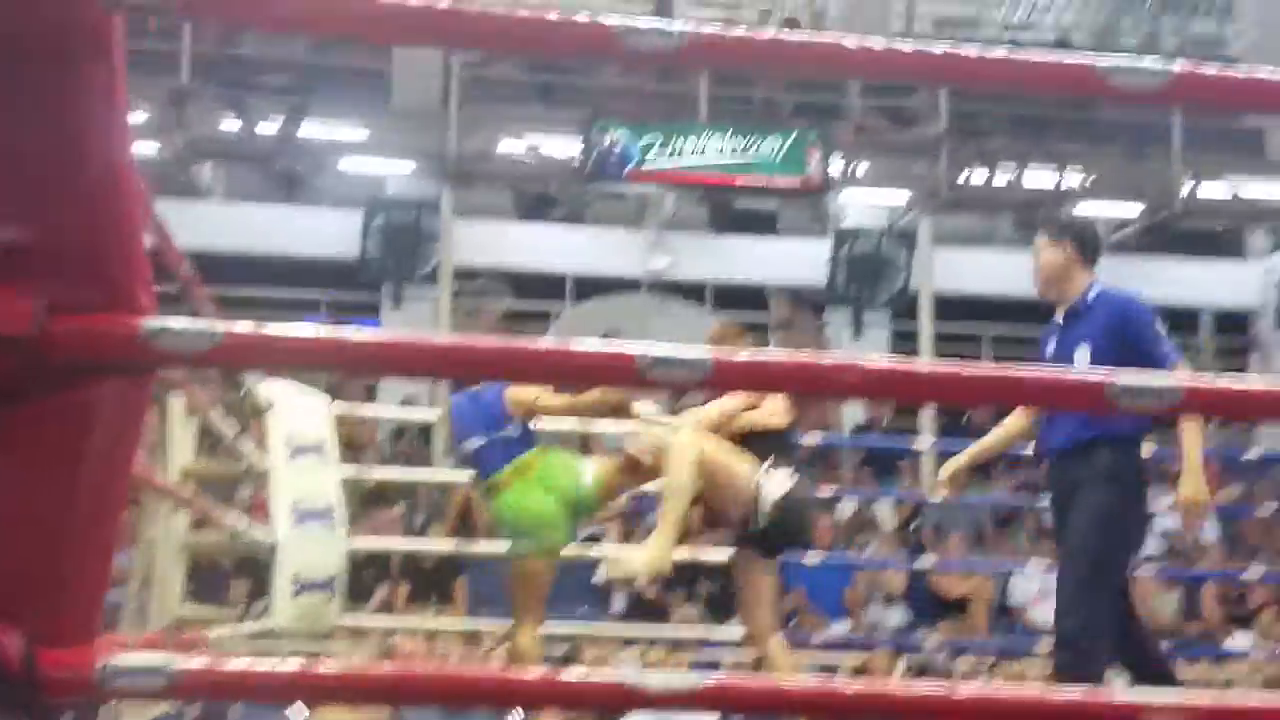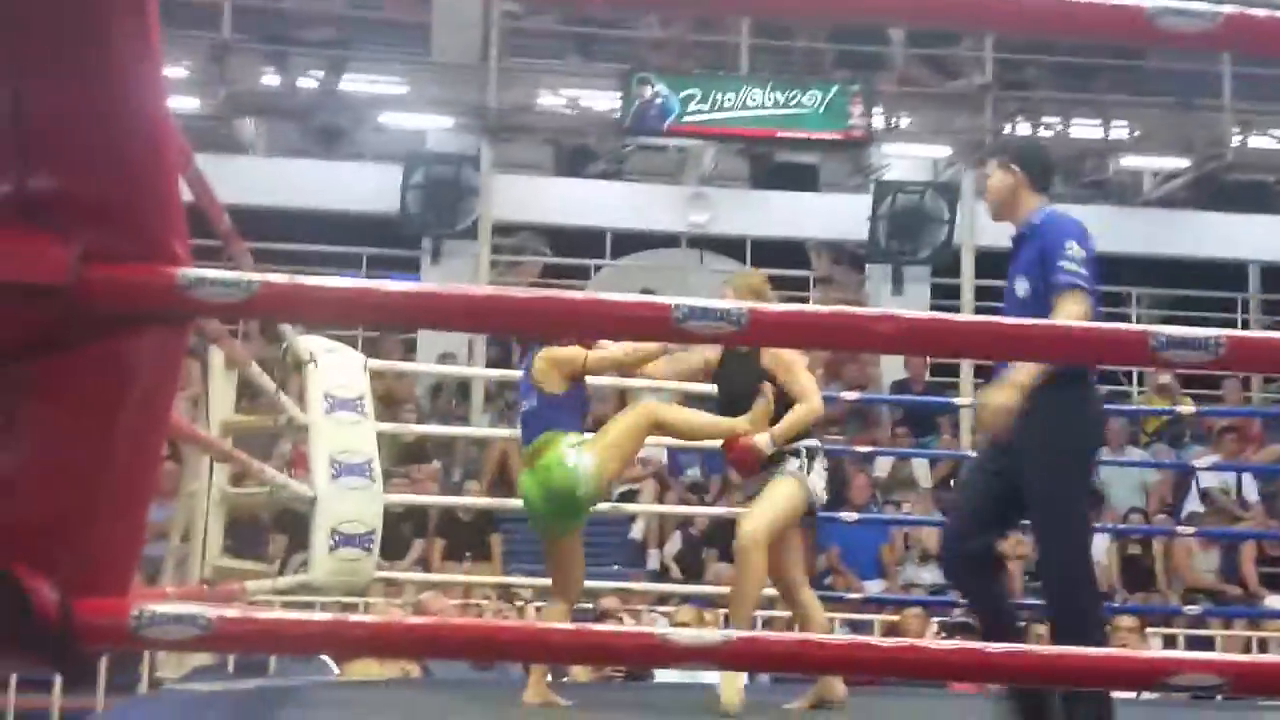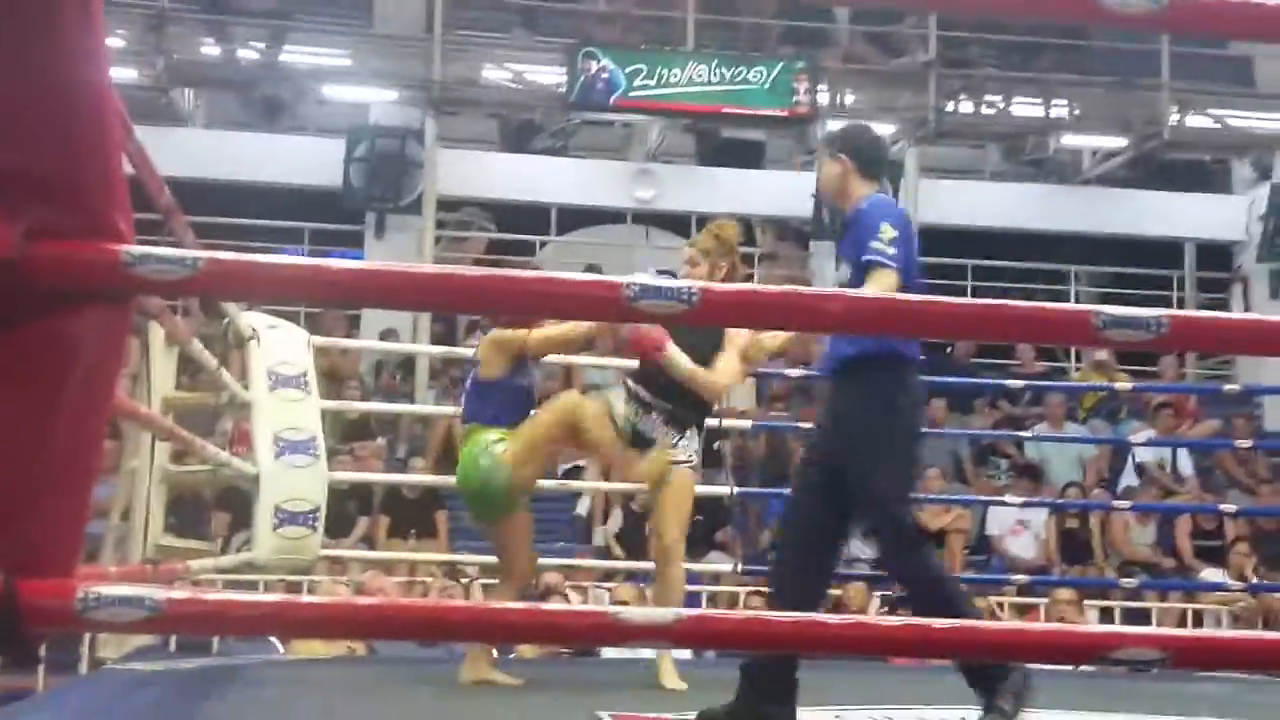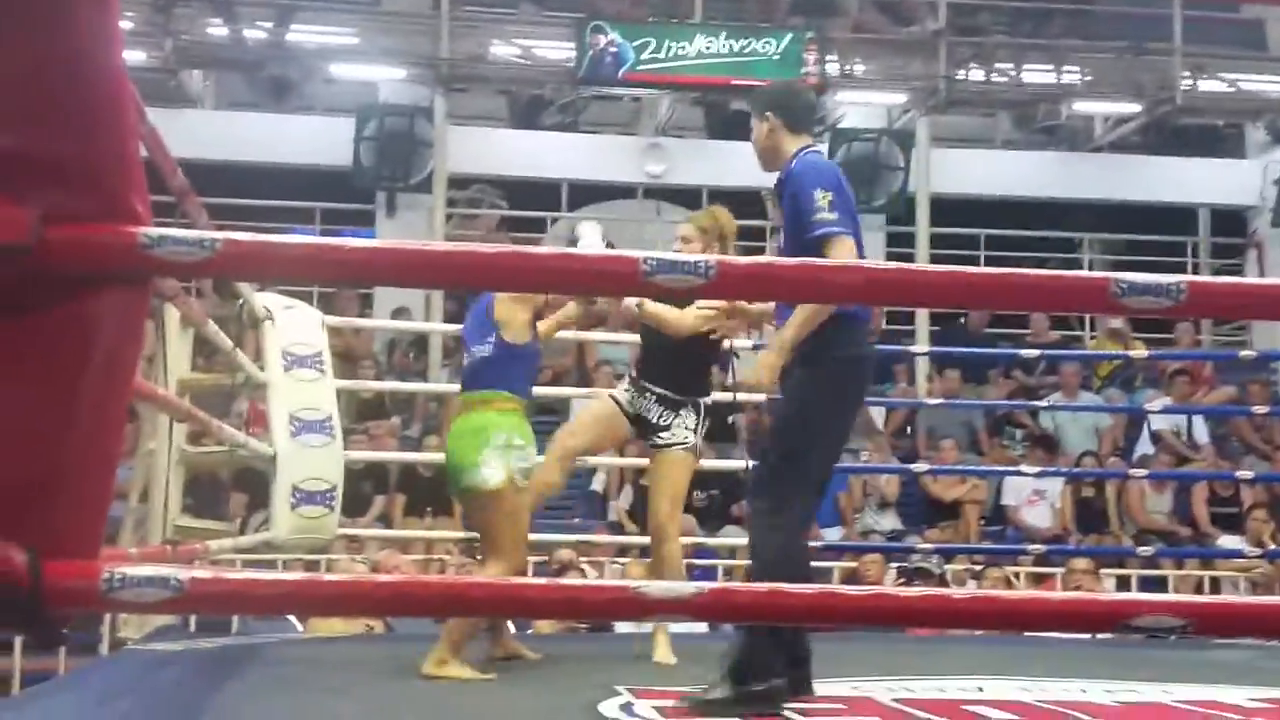
dt=0.3s
person 1, frame 1
left shoulder: (1123, 310)
right shoulder: (1054, 333)
right elbow: (1026, 415)
left wrist: (1192, 472)
right wrist: (963, 461)
left hip: (1109, 473)
right hip: (1067, 475)
left knee: (1081, 611)
right knee: (1110, 613)
person 1, frame 2
left shoulder: (1059, 230)
right shoulder: (1025, 244)
left elbow: (1073, 314)
left wrist: (1015, 382)
right wrist: (1008, 389)
left hip: (1057, 417)
right hip: (1023, 418)
left knee: (1065, 568)
right knee: (962, 541)
person 1, frame 3
left shoulder: (879, 215)
right shoulder: (861, 225)
left elbow: (879, 295)
left hip: (880, 393)
right hip: (854, 395)
left knee: (897, 540)
right knee: (800, 540)
person 1, frame 4
left shoulder: (808, 171)
right shoulder: (809, 176)
left elbow: (843, 265)
left wrist: (777, 348)
right wrist: (763, 311)
left hip: (827, 356)
right hip: (822, 355)
left knee: (777, 504)
right knee: (780, 502)
right ankle: (781, 661)
person 2, frame 1
left shoulder: (764, 395)
left hip: (774, 494)
right hip: (759, 516)
left knee: (683, 442)
right knee: (762, 630)
left ankle: (658, 547)
person 2, frame 2
left shoulder: (777, 349)
right shoulder: (718, 354)
left elbow: (813, 406)
right elbow: (657, 369)
left wrist: (767, 439)
left hip: (796, 463)
right hip: (761, 474)
left knee: (749, 537)
right knee: (793, 584)
right ankle: (829, 683)
person 2, frame 3
left shoulder: (737, 325)
left elbow: (716, 390)
left wrist: (671, 355)
left hip: (679, 430)
right hip: (636, 402)
left knee: (667, 544)
left ankle: (666, 656)
person 2, frame 4
left shoulder: (719, 296)
left elbow: (679, 324)
right elbow: (623, 306)
left wrist: (630, 299)
left hip: (680, 411)
right hip: (637, 394)
left knee: (663, 524)
right knee: (564, 444)
left ankle: (659, 634)
person 3, frame 1
left shoulder: (456, 411)
right shoulder: (510, 395)
right elbow: (572, 406)
right wrist: (622, 400)
left hip: (522, 508)
right hip: (564, 479)
left knee: (527, 621)
person 3, frame 2
left shoulder: (542, 368)
right shoulder: (555, 359)
right elbow: (620, 358)
right wrist: (670, 341)
left hip: (541, 484)
right hip: (567, 468)
left knee: (565, 591)
right knee: (649, 412)
left ankle: (536, 686)
right ankle: (743, 425)
person 3, frame 3
left shoulder: (521, 355)
right shoulder: (500, 342)
left elbow: (573, 335)
right elbow: (571, 334)
left hip: (487, 474)
right hip: (492, 460)
left knee: (519, 574)
right knee: (578, 407)
left ankle: (477, 662)
right ankle: (634, 467)
person 3, frame 4
left shoulder: (481, 311)
right shoulder: (515, 298)
left elbow: (534, 333)
left wrist: (571, 310)
left hip: (466, 433)
right hip: (494, 438)
left knee: (499, 551)
right knee: (507, 560)
left ankle: (500, 638)
right ankle: (442, 655)
